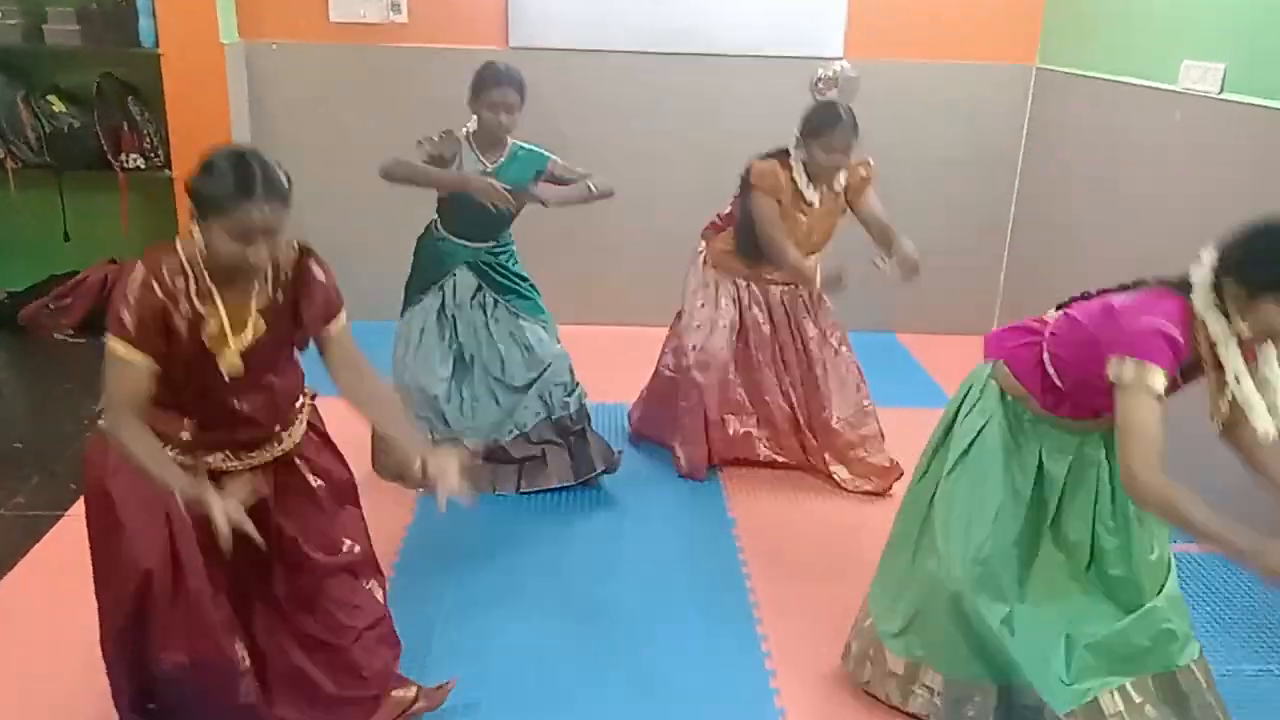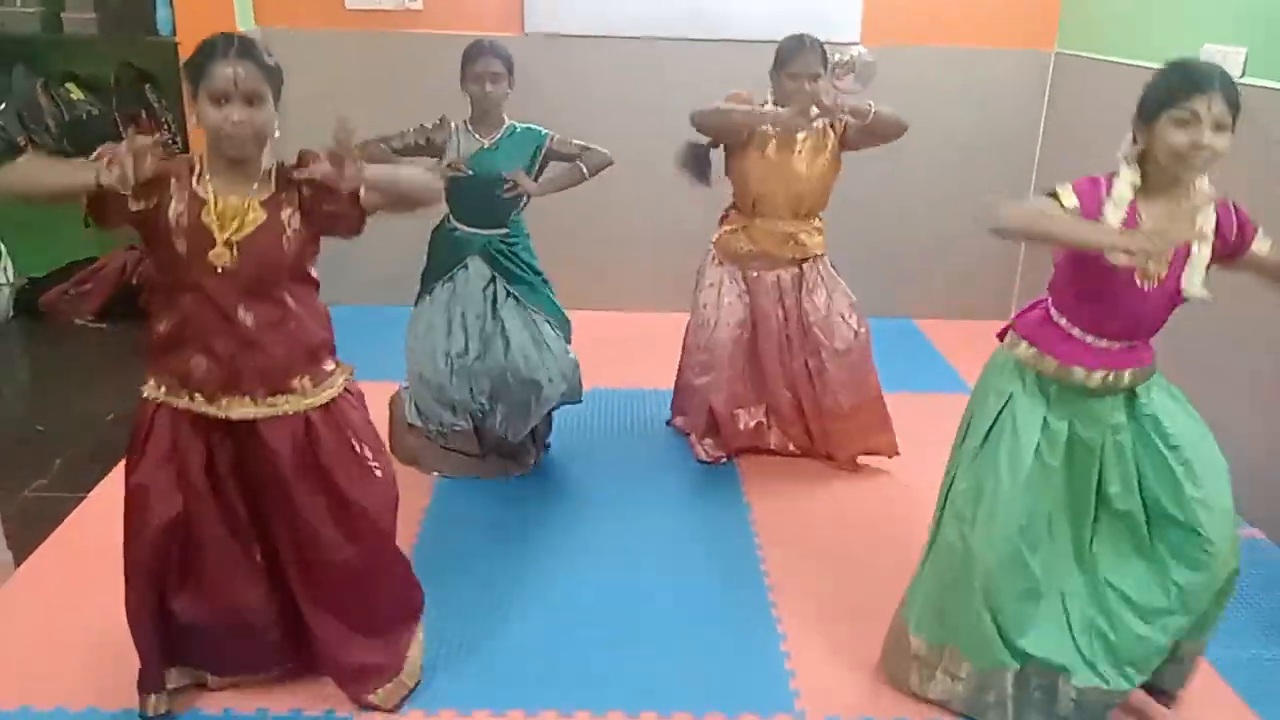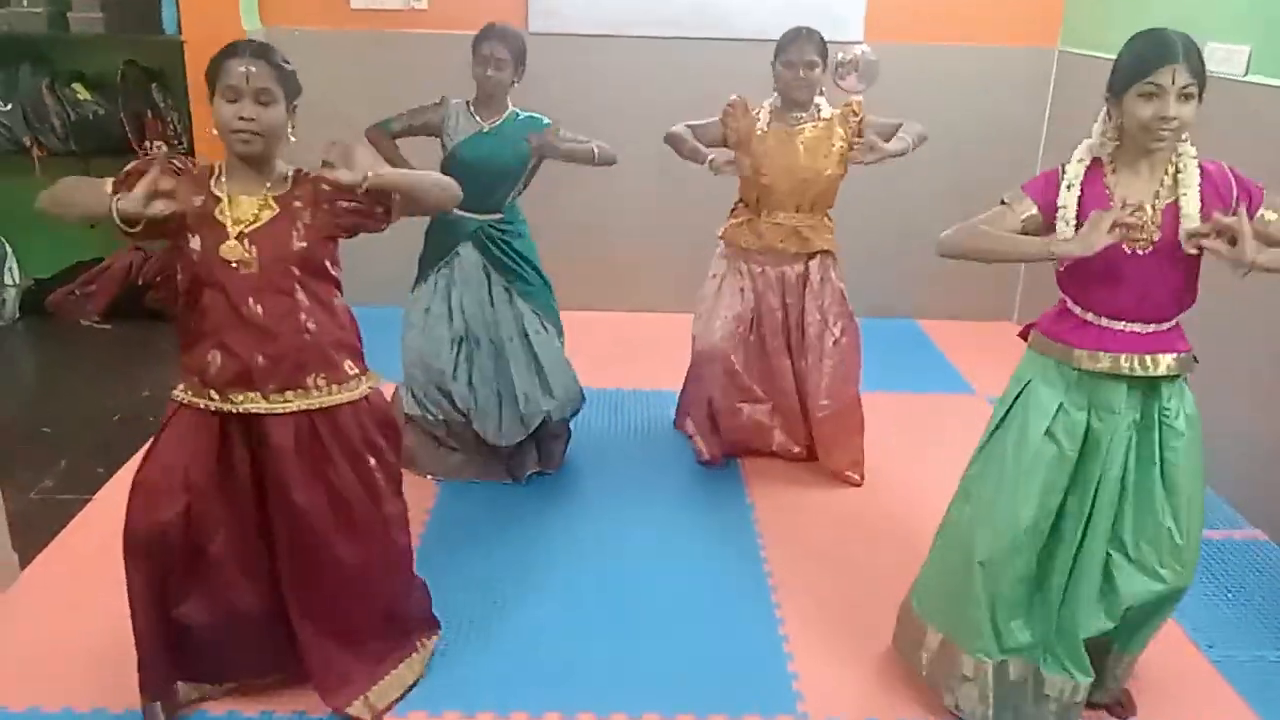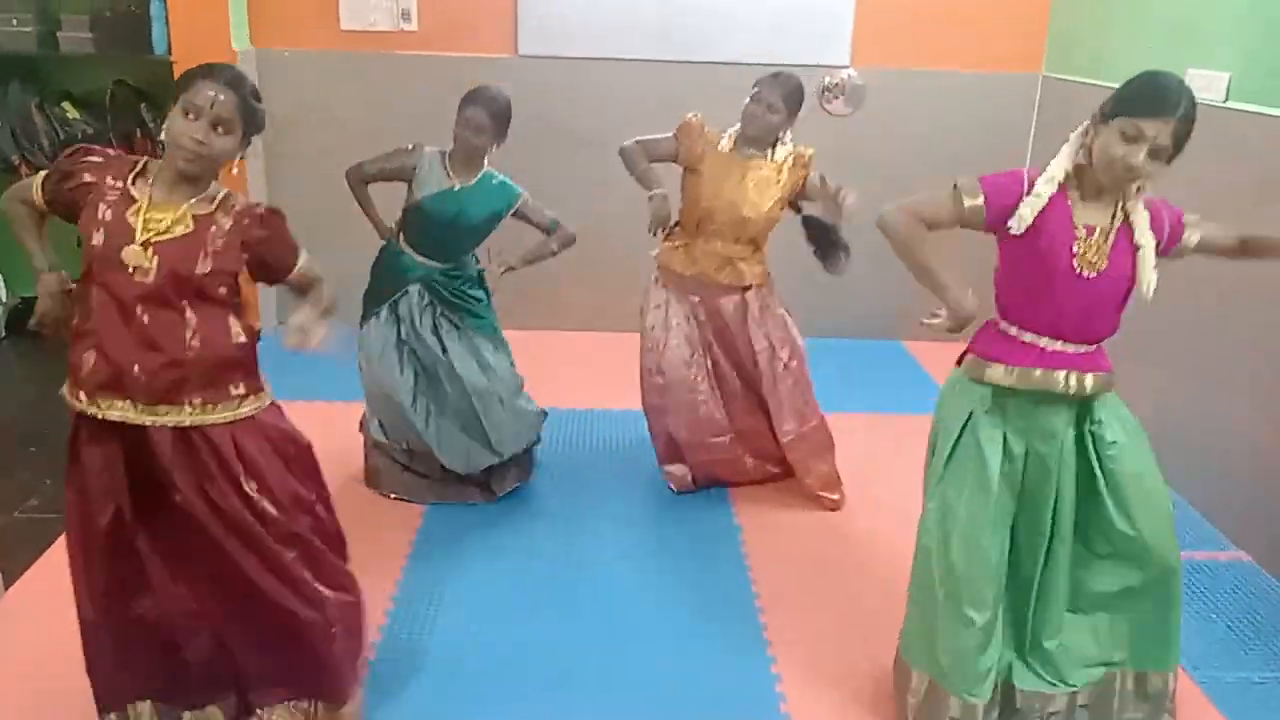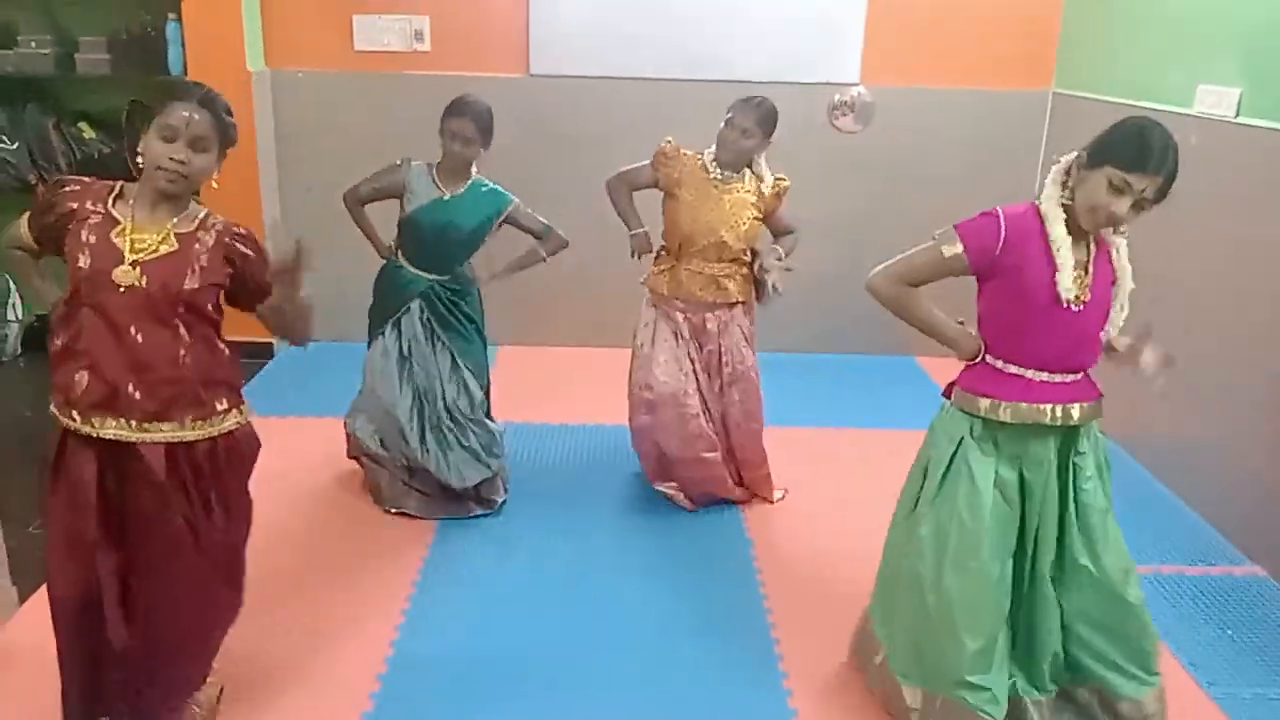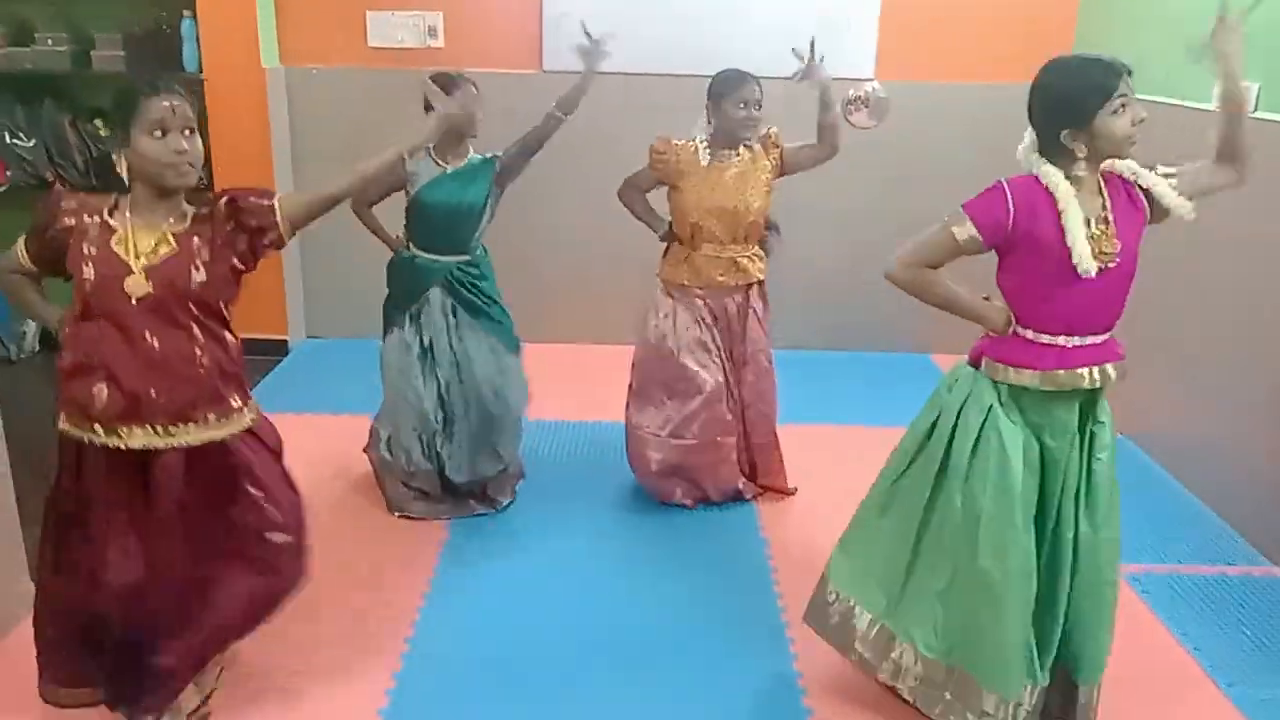
dt=0.3s
person 1, frame 1
left shoulder: (302, 272)
right shoulder: (153, 287)
left elbow: (354, 370)
right elbow: (122, 421)
left wrist: (417, 450)
right wrist: (194, 493)
left hip: (276, 442)
right hip: (165, 452)
left knee: (326, 566)
right knee: (158, 592)
person 1, frame 2
left shoulder: (305, 184)
right shoulder: (157, 184)
left elbow: (428, 190)
left wrist: (357, 176)
right wrist: (99, 177)
left hip: (306, 407)
right hip: (190, 416)
left knee: (345, 537)
right knee: (185, 552)
left ankle: (370, 656)
right ankle: (189, 660)
person 1, frame 3
left shoulder: (326, 191)
right shoulder: (177, 190)
left elbow: (448, 195)
right elbow: (56, 198)
left wrist: (383, 178)
right wrist: (130, 210)
left hip: (324, 409)
right hip: (216, 414)
left knee: (350, 546)
right knee: (166, 540)
left ankle: (371, 657)
person 1, frame 4
left shoulder: (246, 224)
right shoulder: (95, 176)
left elbow: (310, 283)
left wrist: (310, 315)
left hip: (218, 425)
right hip: (114, 425)
left knee: (271, 555)
right knee: (129, 573)
person 1, frame 5
left shoulder: (227, 246)
right shoulder: (76, 205)
left elbow: (296, 327)
left wrist: (288, 287)
right wrist: (62, 309)
left hip: (195, 443)
right hip: (95, 437)
left knee: (183, 579)
right knee: (92, 581)
person 1, frame 6
left shoulder: (228, 223)
right shoulder: (72, 221)
left elbow: (329, 193)
left wrist: (425, 135)
right wrist: (62, 325)
left hip: (213, 437)
right hip: (109, 444)
left knee: (269, 552)
right knee: (112, 574)
left ankle: (180, 668)
person 2, frame 1
left shoulder: (1221, 331)
right shoulder: (1156, 332)
right elbow: (1141, 483)
left hip: (1091, 429)
right hip: (1017, 412)
left knee: (1129, 555)
right knee: (972, 558)
person 2, frame 2
left shoulder: (1220, 218)
right shoulder: (1099, 197)
right elbow: (1009, 219)
right wrist: (1131, 243)
left hip: (1131, 396)
right hip: (1039, 390)
left knee: (1196, 531)
right knee: (1002, 540)
left ankle: (1119, 664)
right ankle: (975, 665)
person 2, frame 3
left shoulder: (1216, 187)
right shoulder: (1068, 182)
right elbow: (955, 241)
right wrist: (1071, 246)
left hip: (1157, 398)
right hip: (1061, 382)
left knee: (1150, 555)
right knee: (1005, 530)
person 2, frame 4
left shoulder: (1151, 221)
right shoulder: (1025, 192)
left elbow: (1225, 241)
right elbow: (897, 217)
right wrist: (953, 295)
left hip: (1088, 414)
right hip: (997, 407)
left knee: (1143, 552)
right knee: (972, 561)
person 2, frame 5
left shoulder: (1112, 255)
right shoulder: (1005, 230)
right elbow: (886, 281)
left wrist: (1135, 350)
right wrist: (961, 339)
left hip: (1071, 445)
right hip: (986, 436)
left knee: (1097, 589)
right knee: (964, 589)
person 2, frame 6
left shoulder: (1132, 193)
right shoulder: (1017, 202)
left elbow: (1232, 170)
right elbow: (903, 268)
left wrist: (1231, 72)
right wrist: (987, 316)
left hip: (1084, 411)
right hip: (1007, 405)
left knee: (1077, 562)
right knee: (990, 562)
person 3, frame 1
left shoulder: (530, 159)
right shoulder: (451, 146)
left elbow: (602, 186)
right elbow: (394, 170)
left wrist: (554, 196)
right wrist: (465, 183)
left hip: (497, 269)
right hip: (443, 267)
left knee: (537, 355)
right knee: (430, 368)
left ankle: (531, 446)
person 3, frame 2
left shoulder: (531, 140)
right shoulder: (445, 135)
left elbow: (602, 157)
right elbow: (369, 148)
left wrist: (540, 187)
left hip: (510, 259)
right hip: (456, 258)
left knee: (533, 359)
right knee: (440, 360)
left ankle: (515, 439)
right ankle: (451, 444)
person 3, frame 3
left shoulder: (532, 129)
right shoulder: (447, 114)
left elbow: (605, 154)
right elbow: (378, 133)
left wrist: (558, 150)
left hip: (503, 247)
right hip: (449, 244)
left knee: (522, 348)
right knee: (436, 350)
left ankle: (518, 443)
right ankle: (446, 443)
person 3, frame 4
left shoulder: (503, 192)
right shoulder: (418, 162)
left elbow: (563, 233)
right elbow: (356, 174)
left wrist: (513, 265)
right wrist: (381, 228)
left hip: (456, 291)
right hip: (400, 284)
left knee: (485, 383)
right knee: (393, 383)
left ankle: (485, 468)
right ankle: (409, 468)
person 3, frame 5
left shoulder: (492, 200)
right shoulder: (409, 176)
left elbow: (555, 239)
right elbow: (353, 198)
left wrist: (500, 272)
right wrist: (382, 247)
left hip: (453, 305)
right hip: (400, 298)
left knee: (459, 399)
right knee: (394, 395)
left ankle: (466, 480)
right ankle: (407, 483)
person 3, frame 6
left shoulder: (494, 169)
right shoulder: (410, 166)
left elbow: (550, 125)
right elbow: (360, 202)
left wrist: (589, 70)
right wrist: (394, 245)
left hip: (468, 287)
right hip: (417, 287)
left knee: (491, 380)
right knee: (415, 389)
left ankle: (482, 475)
right ankle: (414, 481)
person 4, frame 1
left shoulder: (852, 179)
right shoulder: (769, 177)
left elbow: (880, 227)
right elbow: (774, 244)
left wrist: (899, 248)
right wrist: (814, 275)
left hip: (794, 284)
right hip: (732, 275)
left knee: (828, 364)
right knee: (709, 361)
left ankle: (837, 450)
right ankle: (698, 447)
person 4, frame 2
left shoulder: (833, 128)
right shoulder: (744, 119)
left elbow: (897, 126)
right elbow: (701, 118)
left wrist: (852, 111)
right wrist: (775, 117)
left hip: (804, 264)
right hip: (741, 261)
left knee: (843, 342)
right knee: (719, 350)
left ankle: (830, 436)
right ankle: (716, 431)
person 4, frame 3
left shoulder: (844, 124)
right shoulder: (747, 122)
left elbow: (914, 131)
right elbow: (677, 135)
left wrist: (886, 150)
right wrist: (717, 161)
left hip: (811, 263)
right hip: (746, 257)
left knee: (825, 358)
right knee: (718, 346)
left ankle: (810, 440)
right ankle: (720, 435)
person 4, frame 4
left shoulder: (791, 169)
right shoulder: (701, 144)
left elbow: (834, 201)
right elbow: (631, 149)
left wrist: (836, 209)
right wrist: (656, 194)
left hip: (745, 291)
right hip: (683, 284)
left knee: (779, 377)
right knee: (678, 380)
left ankle: (794, 466)
right ankle: (696, 462)
person 4, frame 5
left shoulder: (763, 190)
right shoulder: (679, 166)
left elbow: (789, 233)
right elbow: (617, 184)
left wrist: (775, 256)
right wrist: (639, 233)
left hip: (729, 310)
right hip: (671, 304)
left knee: (736, 401)
right knee: (670, 398)
left ankle: (734, 480)
right ankle: (688, 479)
person 4, frame 6
left shoulder: (767, 158)
right shoulder: (678, 158)
left elbow: (829, 147)
right elbow: (628, 190)
left wrist: (824, 89)
right wrist: (661, 228)
left hip: (744, 294)
right hip: (687, 293)
left knee: (750, 386)
right knee: (693, 386)
left ankle: (746, 470)
right ankle: (690, 475)
